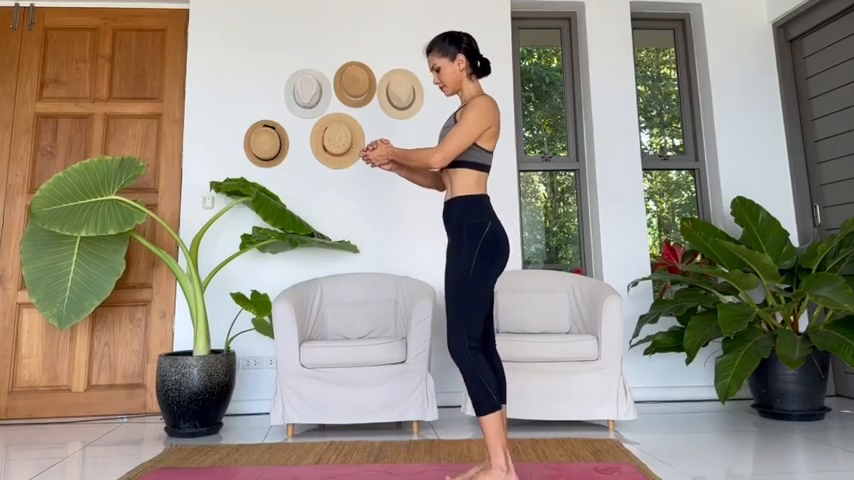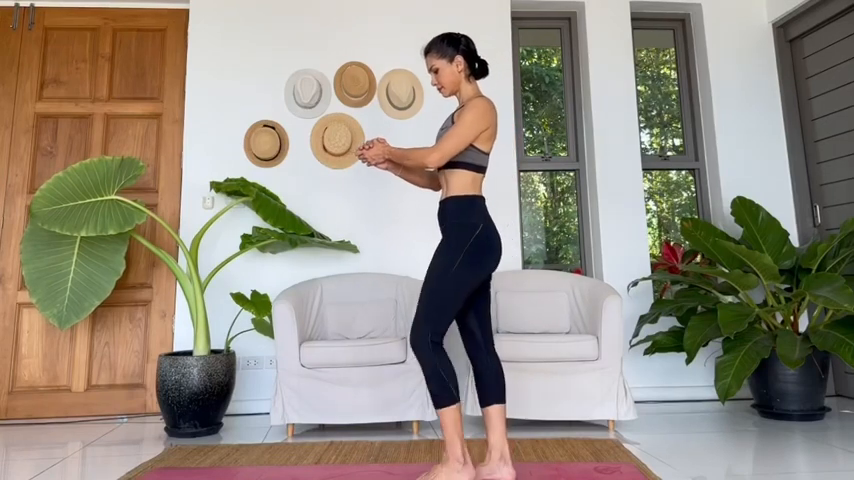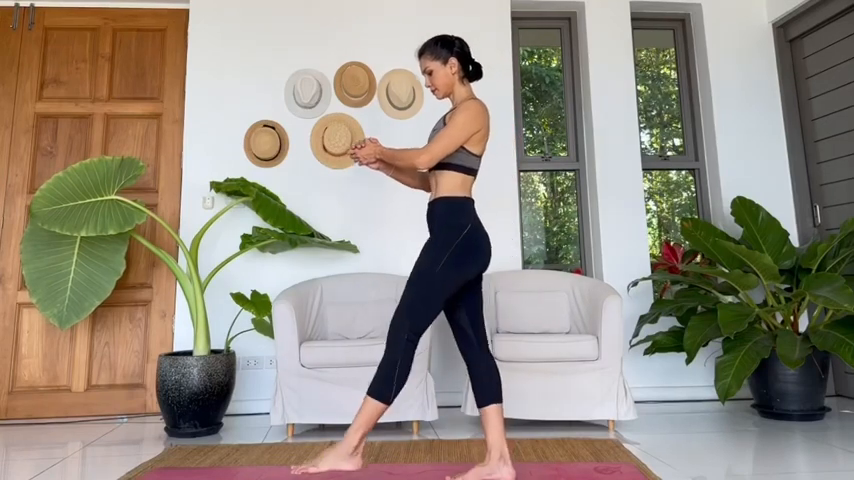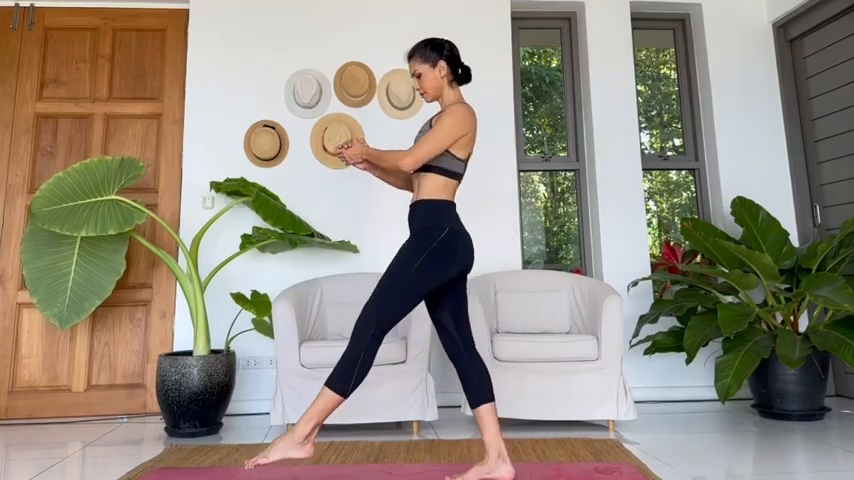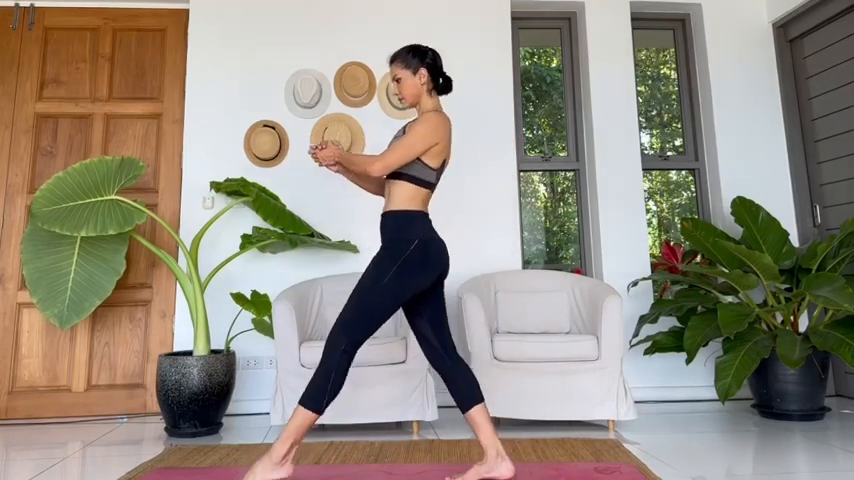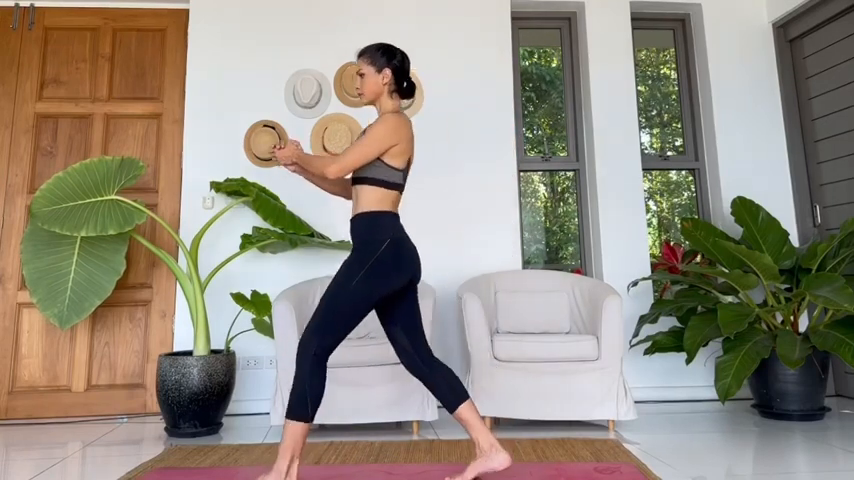
dt=0.2s
person 1, frame 1
left shoulder: (482, 105)
right shoulder: (463, 112)
left elbow: (436, 159)
right elbow: (440, 178)
left wrist: (392, 153)
right wrist: (393, 163)
left hip: (476, 231)
right hip: (467, 234)
left knee: (462, 343)
right knee: (479, 344)
person 1, frame 2
left shoulder: (479, 106)
right shoulder: (461, 113)
left elbow: (433, 159)
right elbow: (436, 178)
left wrist: (389, 151)
right wrist: (389, 164)
left hip: (469, 231)
right hip: (465, 234)
left knee: (424, 336)
right knee: (478, 343)
person 1, frame 3
left shoulder: (472, 109)
right shoulder: (455, 115)
left elbow: (424, 160)
right elbow: (428, 179)
left wrist: (380, 151)
right wrist: (381, 163)
left hip: (456, 235)
right hip: (457, 235)
left knee: (402, 334)
right knee: (472, 344)
person 1, frame 4
left shoulder: (459, 113)
right shoulder: (443, 118)
left elbow: (408, 161)
right elbow: (414, 180)
left wrist: (367, 152)
right wrist: (367, 163)
left hip: (436, 236)
right hip: (443, 240)
left knee: (369, 330)
right knee: (460, 346)
left ankle: (301, 435)
person 1, frame 5
left shoulder: (433, 121)
right shoulder: (420, 125)
left elbow: (379, 167)
right elbow: (387, 185)
left wrist: (338, 155)
right wrist: (341, 165)
left hip: (409, 246)
right hip: (418, 248)
left knee: (342, 341)
right knee: (442, 353)
person 1, frame 6
left shoulder: (392, 124)
right shoulder: (387, 125)
left elbow: (333, 168)
right elbow: (349, 187)
left wrist: (298, 156)
right wrist: (300, 168)
left hip: (378, 249)
right hip: (390, 252)
left knee: (313, 347)
right knee: (417, 355)
